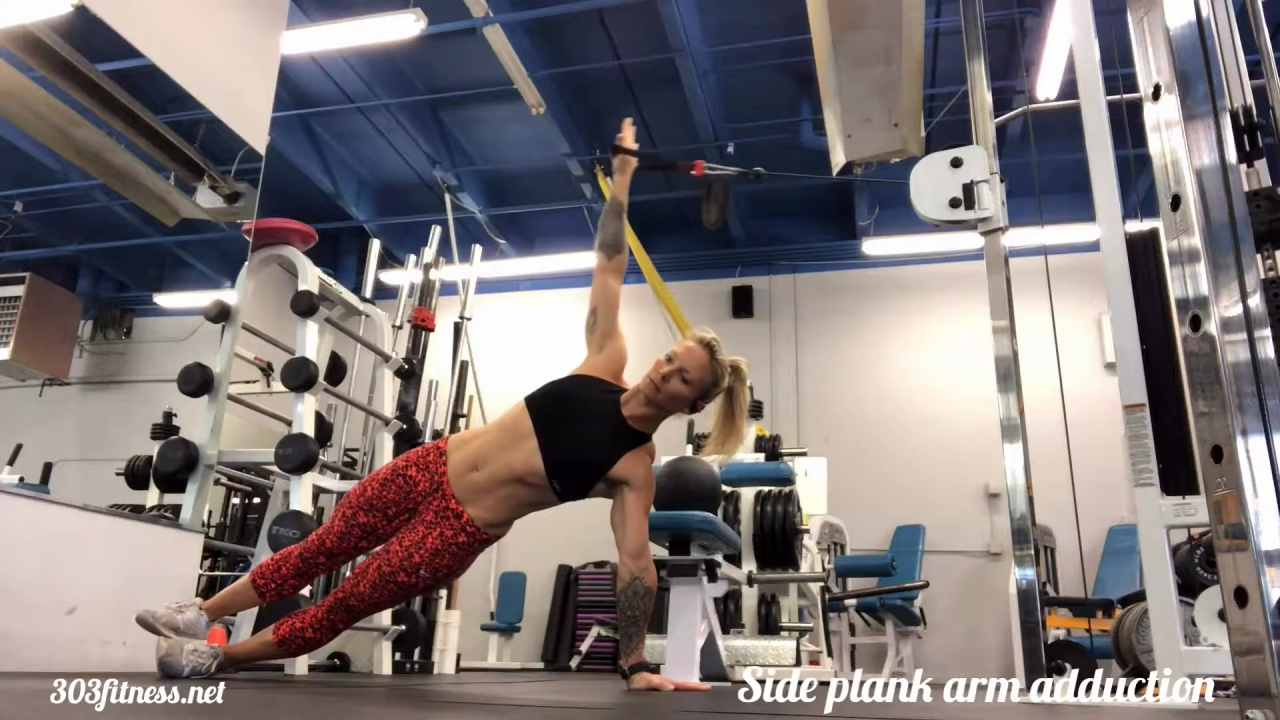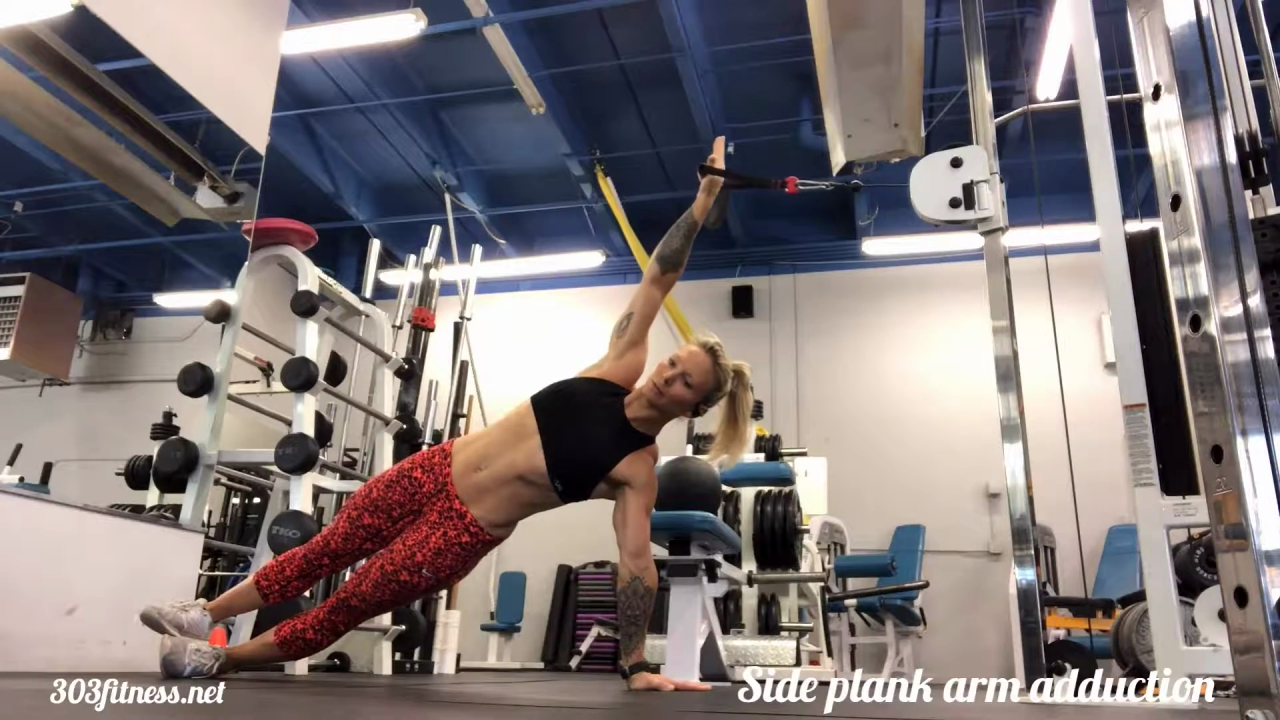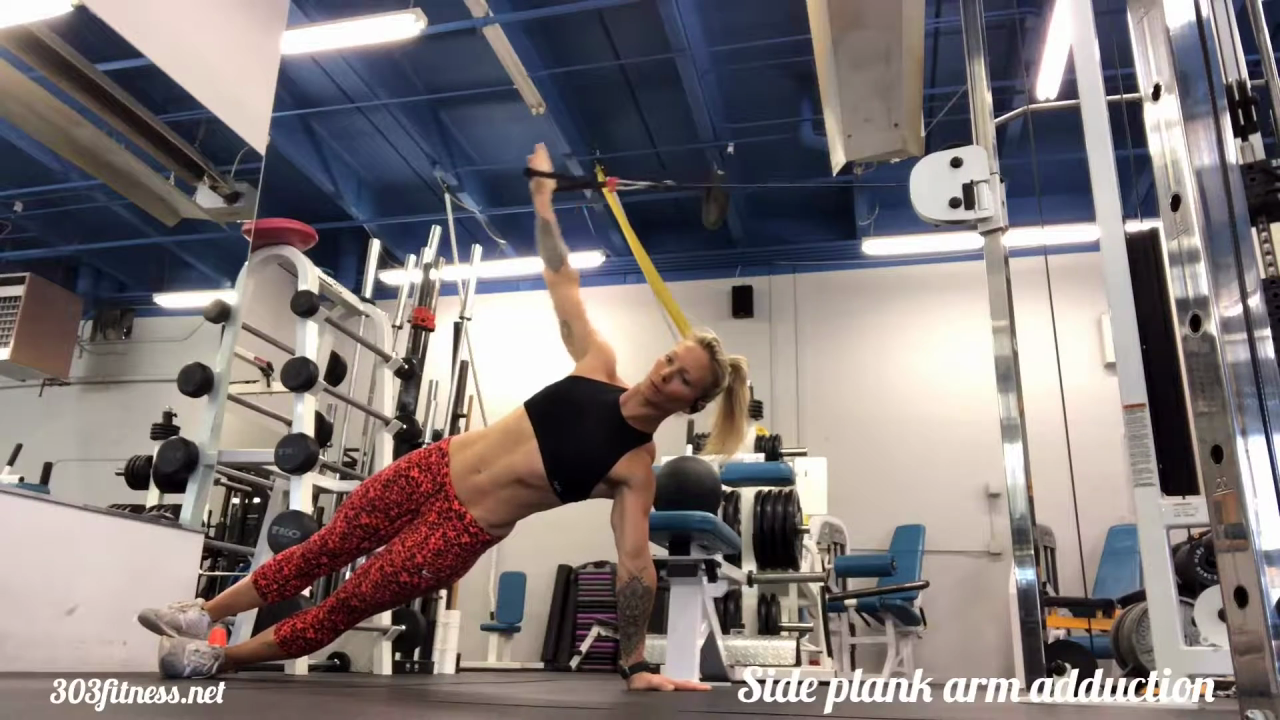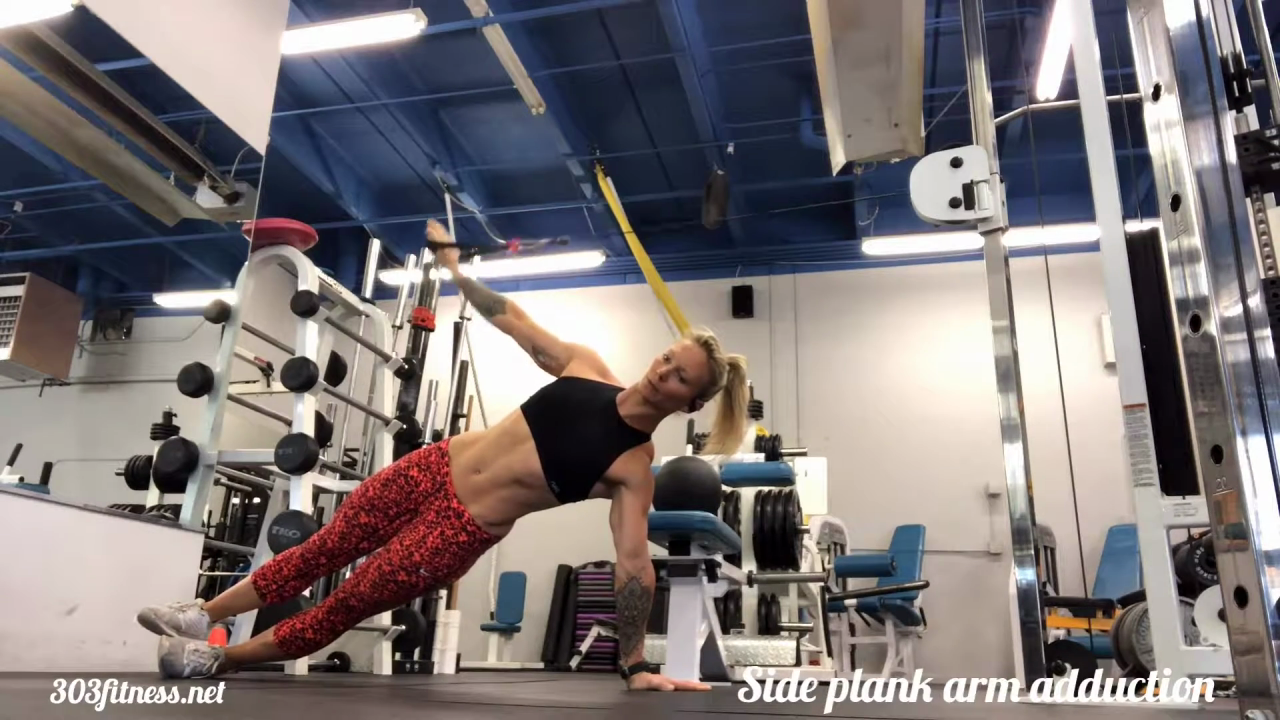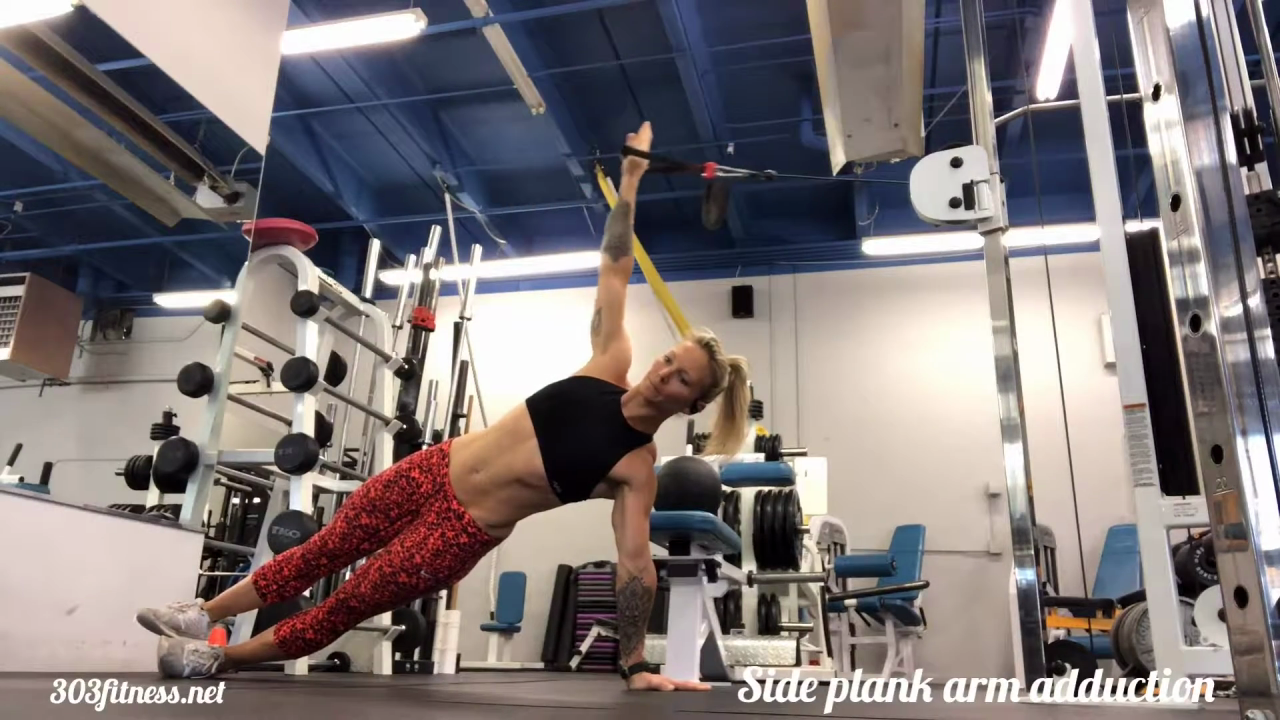
dt=1s
person 1, frame 1
left shoulder: (636, 467)
right shoulder: (605, 367)
left elbow: (636, 561)
right elbow: (609, 268)
left wrist: (635, 663)
right wrist: (621, 173)
left hip: (462, 529)
right hip: (435, 467)
left knee: (342, 606)
right knee: (321, 549)
left ankle: (217, 659)
right ankle: (200, 613)
person 1, frame 2
left shoulder: (638, 469)
right shoulder: (618, 371)
left elbow: (636, 563)
right elbow: (656, 281)
left wrist: (636, 664)
right wrist: (703, 200)
left hip: (465, 531)
right hip: (438, 470)
left knee: (346, 607)
right knee: (324, 551)
left ankle: (220, 658)
right ankle: (205, 613)
person 1, frame 3
left shoulder: (636, 466)
right shoulder: (600, 368)
left elbow: (636, 560)
right elbow: (562, 284)
left wrist: (635, 664)
right wrist: (544, 201)
left hip: (464, 531)
right hip: (438, 468)
left knee: (344, 607)
right knee: (324, 549)
left ankle: (219, 658)
right ankle: (203, 613)
person 1, frame 4
left shoulder: (635, 467)
right shoulder: (587, 368)
left elbow: (634, 561)
right elbow: (514, 320)
left wrist: (635, 664)
right wrist: (452, 263)
left hip: (464, 529)
right hip: (439, 468)
left knee: (345, 606)
right knee: (322, 552)
left ankle: (220, 660)
right ankle: (202, 614)
person 1, frame 5
left shoulder: (637, 467)
right shoulder: (609, 369)
left elbow: (636, 559)
right elbow: (614, 270)
left wrist: (635, 663)
right wrist: (630, 176)
left hip: (464, 532)
right hip: (438, 470)
left knee: (344, 608)
right knee: (325, 550)
left ankle: (218, 660)
right ankle: (202, 614)
